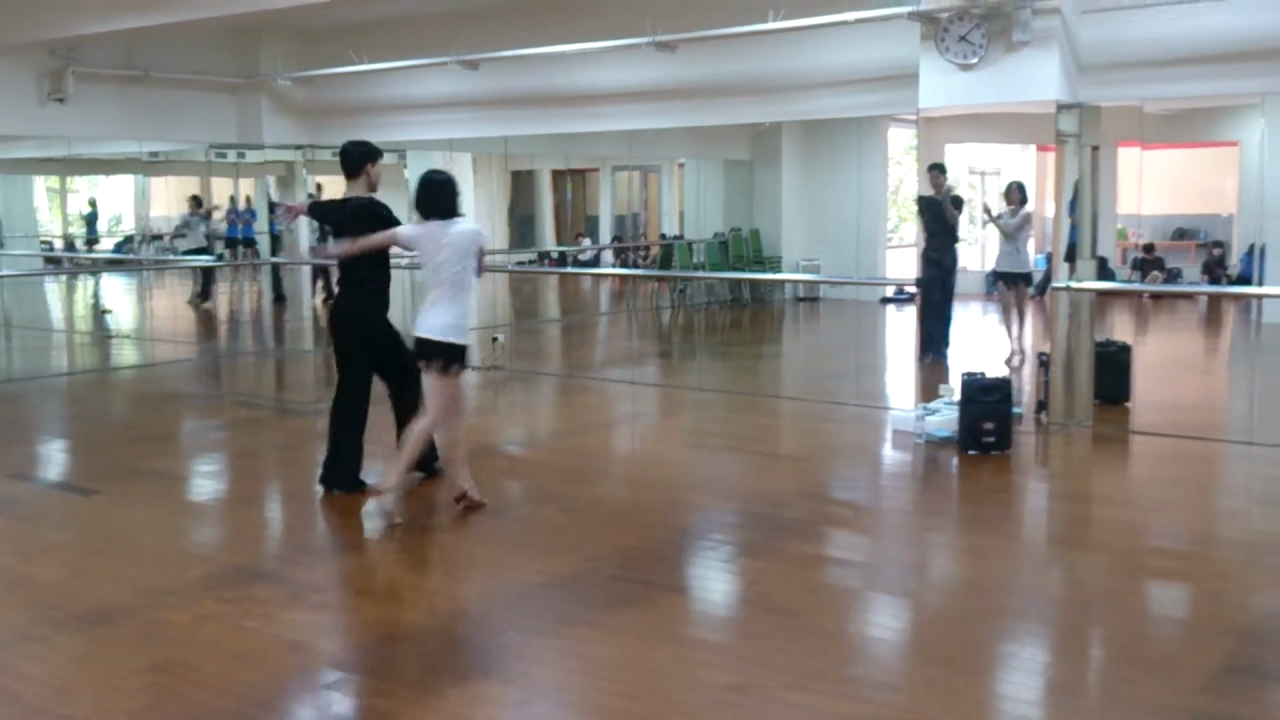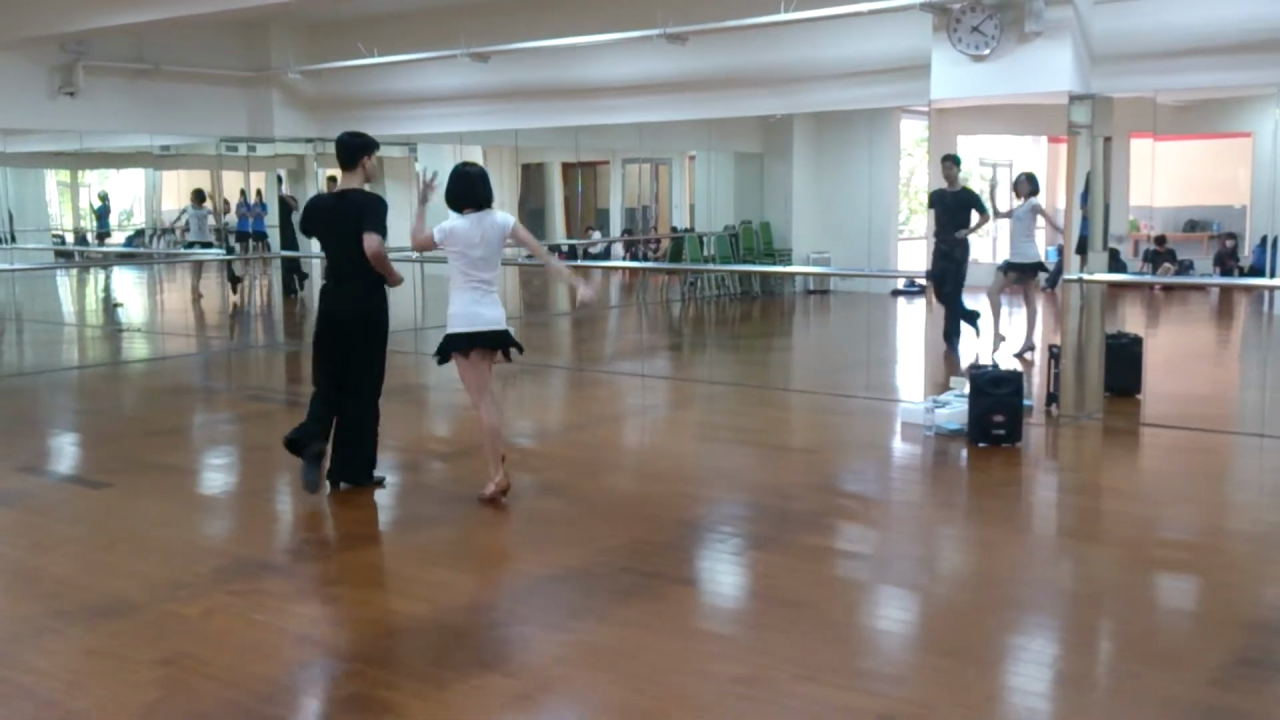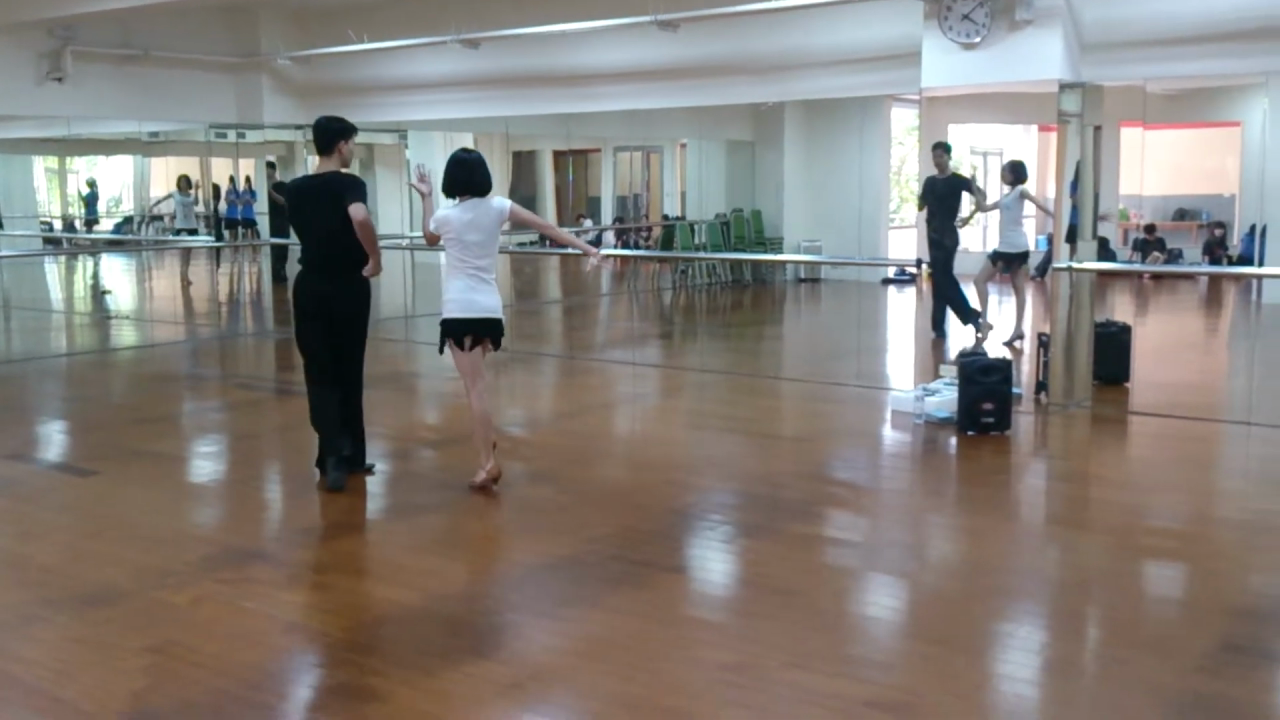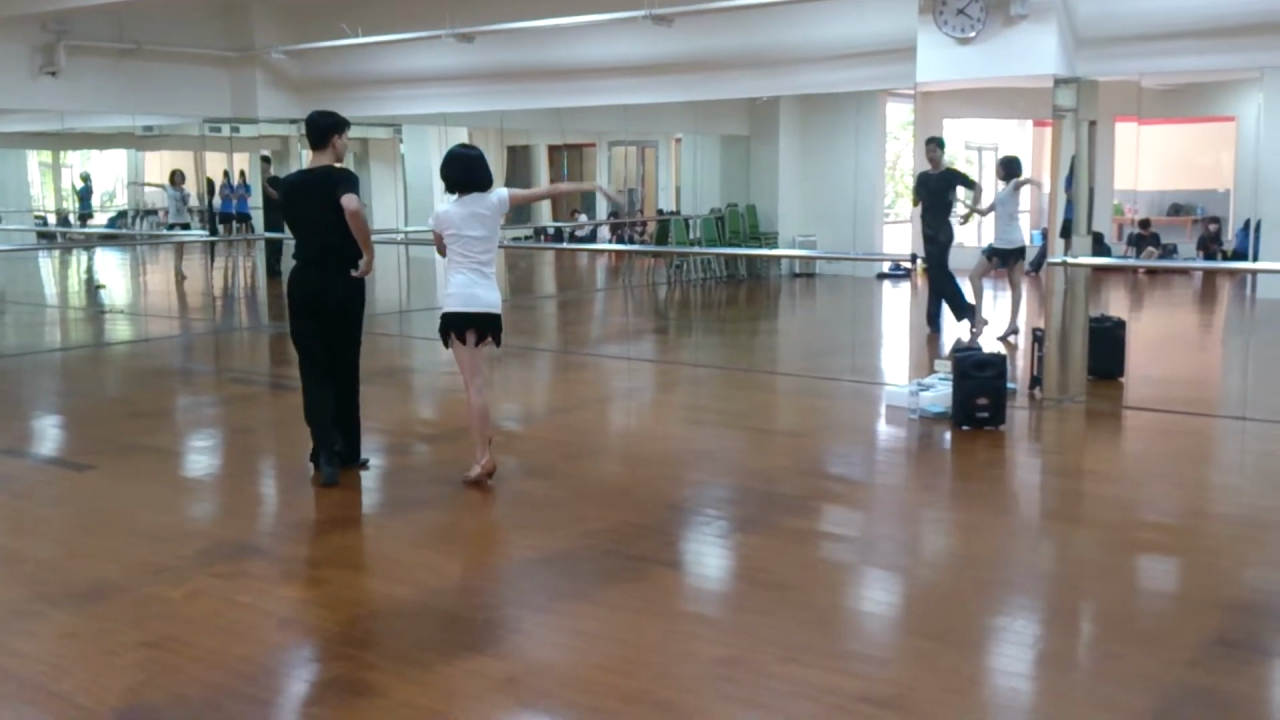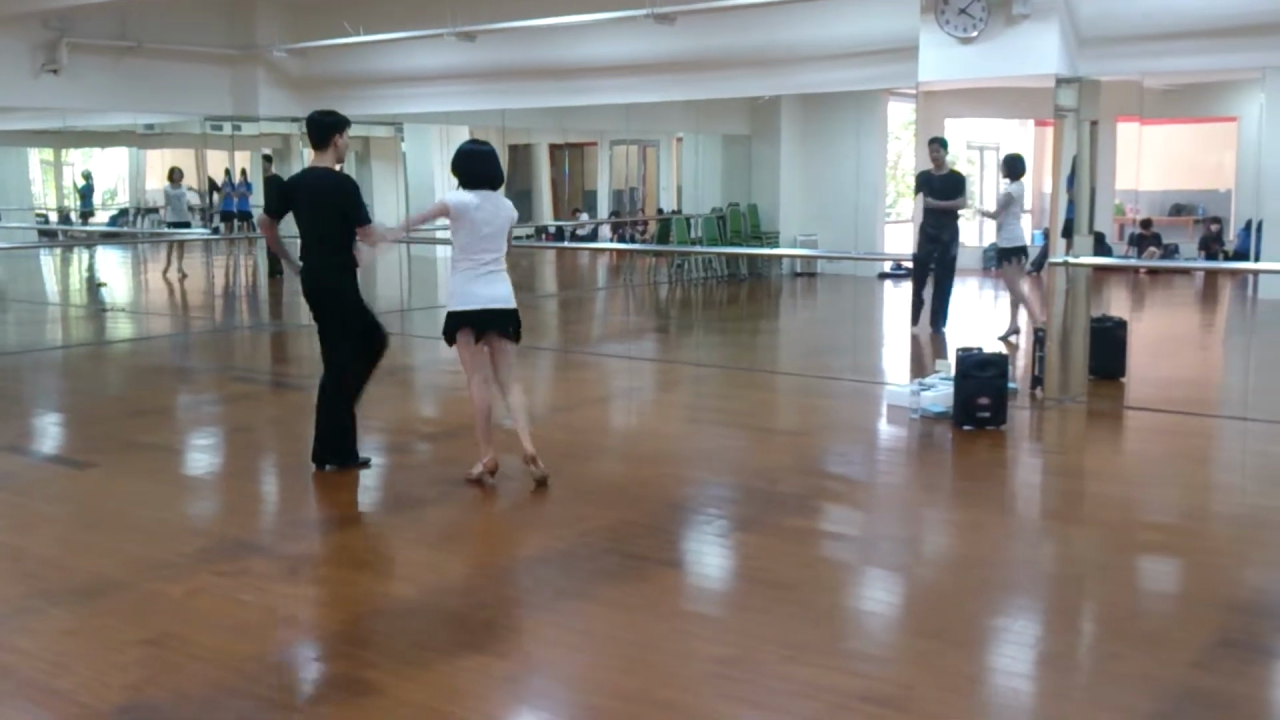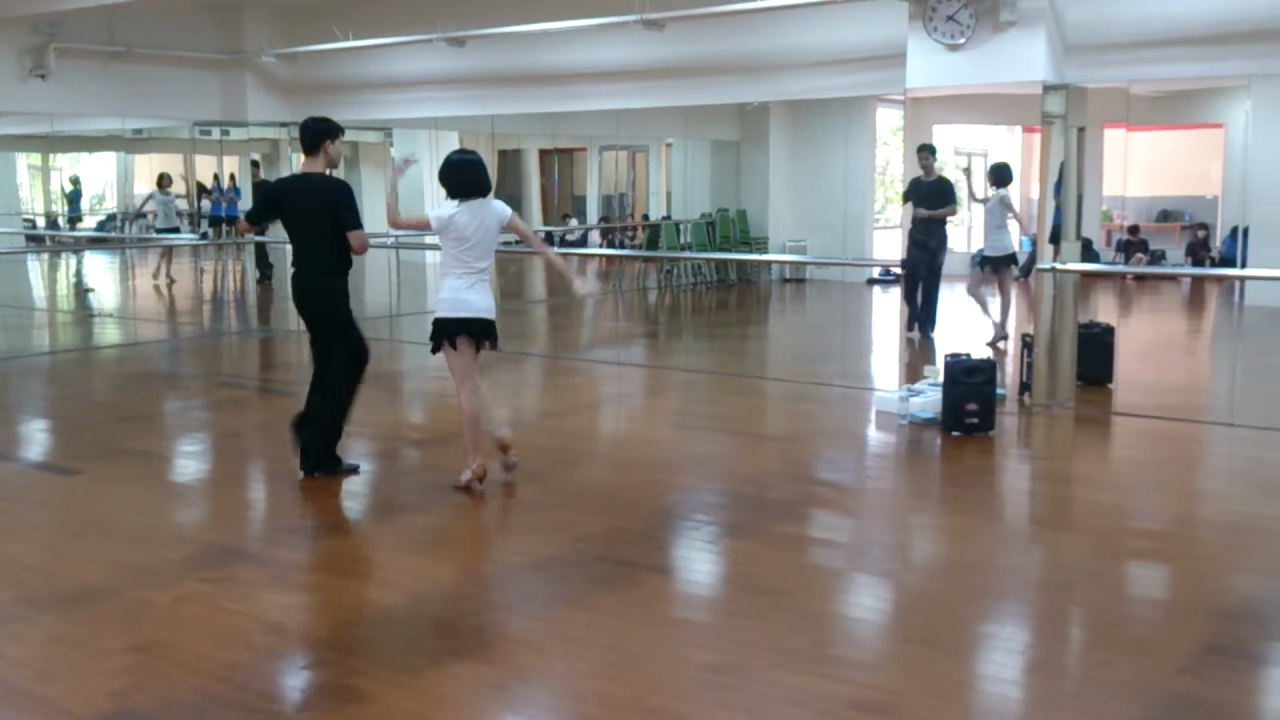
dt=0.4s
person 1, frame 1
left shoulder: (333, 210)
right shoulder: (373, 211)
left elbow: (311, 208)
left wrist: (300, 207)
left hip: (347, 310)
right hip: (366, 315)
left knee: (369, 385)
person 1, frame 2
left shoulder: (319, 204)
right shoulder: (371, 203)
left elbow: (308, 232)
right elbow: (373, 248)
right wrist: (392, 277)
left hip: (331, 300)
right hip: (366, 304)
left knee: (330, 381)
right knee: (362, 387)
left ankle: (311, 442)
right ankle: (351, 468)
person 1, frame 3
left shoulder: (295, 189)
right shoulder: (350, 185)
right elbow: (360, 218)
right wrist: (375, 259)
left hip: (309, 288)
right hip: (347, 288)
left knee: (319, 373)
right knee: (347, 373)
left ankle: (334, 453)
right ankle: (347, 455)
person 1, frame 4
left shoulder: (288, 185)
right shoulder: (342, 178)
right elbow: (352, 208)
right wrist: (368, 254)
left hip: (303, 282)
right hip: (342, 282)
left knee: (314, 369)
right knee: (343, 368)
left ankle: (327, 451)
right ankle: (342, 451)
person 1, frame 5
left shoulder: (295, 183)
right shoulder: (342, 184)
left elbow: (266, 222)
right elbow: (366, 235)
left wrist: (287, 258)
right wrist: (380, 233)
left hip: (314, 277)
right hip: (337, 281)
left knee: (371, 340)
right knee: (341, 363)
right ankle: (335, 451)
person 1, frame 6
left shoulder: (281, 189)
right shoulder: (337, 189)
left elbow: (245, 226)
right elbow: (359, 245)
left wrist: (284, 218)
right wrist: (340, 234)
left hip: (307, 283)
right hip: (328, 287)
left knee: (354, 355)
right knee: (332, 369)
left ankle: (309, 428)
right ankle: (318, 457)
person 2, frame 1
left shoulder: (416, 233)
right shoulder: (472, 232)
left elbow: (359, 245)
right elbow: (478, 269)
left wrist: (319, 252)
left hip: (428, 330)
right hip: (451, 333)
left knee: (453, 410)
right knee: (436, 414)
left ankle: (464, 485)
right ankle: (392, 482)
person 2, frame 2
left shoulder: (451, 229)
right shoulder: (502, 222)
left elbow: (417, 244)
right elbow: (544, 255)
left wrist: (422, 203)
right wrist: (578, 283)
left hip: (464, 324)
right hip: (494, 321)
left knee: (482, 401)
right knee: (485, 393)
left ankle: (498, 476)
right ankle: (499, 463)
person 2, frame 3
left shoulder: (445, 217)
right shoulder: (498, 207)
left elbow: (430, 239)
right elbow: (547, 228)
left wrist: (426, 197)
right wrist: (587, 248)
left hip: (459, 309)
right hip: (489, 307)
left knee: (475, 386)
right knee: (476, 383)
left ankle: (488, 464)
right ankle: (487, 445)
person 2, frame 4
left shoulder: (443, 215)
right shoulder: (496, 200)
right elbow: (550, 191)
right wrist: (594, 186)
left hip: (459, 303)
right hip: (489, 302)
left knee: (474, 382)
right knee: (476, 378)
left ankle: (483, 459)
right ankle: (483, 447)
person 2, frame 5
left shoulder: (457, 202)
right shoulder: (506, 207)
left elbow: (414, 222)
left hip: (466, 302)
right hip: (503, 301)
left knee: (479, 380)
right knee: (508, 380)
left ankle: (487, 458)
right ankle: (528, 449)
person 2, frame 6
left shoulder: (445, 217)
right shoulder: (497, 211)
left elbow: (395, 221)
right elbow: (541, 246)
left wrist: (393, 179)
right wrist: (574, 278)
left hip: (452, 310)
right hip: (481, 309)
left knee: (467, 387)
right knee: (470, 383)
left ankle: (475, 465)
right ankle: (501, 436)
person 3, frame 1
left shoulder: (955, 200)
right shoulder: (924, 201)
left elbow: (954, 219)
left wrist: (946, 199)
left hip: (948, 253)
right hip: (931, 252)
left knee: (944, 302)
right knee: (928, 301)
left ankle: (940, 347)
right ankle: (928, 348)
person 3, frame 2
left shoulder: (968, 195)
right shoulder: (937, 195)
left elbow: (985, 217)
left wrist: (968, 231)
left hip: (958, 247)
right hip: (940, 246)
left knee: (953, 292)
right knee: (940, 289)
left ankle: (952, 337)
right ankle: (970, 317)
person 3, frame 3
left shoulder: (957, 180)
right shoulder: (929, 182)
left elbow: (981, 196)
right elbow: (920, 206)
left hip: (948, 234)
right hip: (933, 233)
left knee: (941, 279)
right knee: (945, 278)
left ankle: (939, 325)
right ankle: (971, 317)
person 3, frame 4
left shoulder: (952, 175)
right shoulder: (922, 177)
left elbow: (977, 187)
right elbow: (915, 202)
left wrist: (970, 212)
right wrist: (912, 190)
left hip: (942, 229)
right hip: (928, 228)
left knee: (936, 274)
right knee: (940, 273)
left ankle: (934, 320)
right ankle: (966, 311)
person 3, frame 5
left shoulder: (956, 178)
right shoulder: (923, 176)
left elbow: (961, 203)
left wrist: (937, 203)
left hip: (948, 229)
right hip: (928, 227)
left knee: (944, 275)
right knee: (920, 264)
left ankle: (938, 319)
right ankle: (916, 306)
person 3, frame 6
left shoulder: (945, 184)
right shoulder: (915, 183)
left elbow: (952, 210)
right elbow: (901, 202)
left wrist: (928, 213)
left hip: (936, 235)
right hip: (917, 233)
left knee: (931, 280)
right knee: (912, 272)
left ankle: (926, 324)
right ankle: (913, 314)
person 4, frame 1
left shoulder: (1026, 214)
right shoulder: (1006, 213)
left elbow: (1009, 232)
right elbow: (995, 220)
left wrist: (993, 220)
right wrist: (991, 216)
left hip: (1021, 267)
right hip: (1003, 266)
left knee: (1020, 308)
right knee: (1006, 308)
left ankle: (1019, 341)
right ankle: (1013, 347)
person 4, frame 2
left shoulder: (1032, 204)
right shoulder: (1021, 207)
left elbow: (1050, 221)
right elbow: (998, 214)
left wrist: (1066, 235)
right wrist: (993, 194)
left hip: (1025, 258)
right hip: (1020, 258)
left knee: (993, 291)
right knee: (1029, 300)
left ankle: (997, 333)
right ankle: (1029, 340)
person 4, frame 3
left shoulder: (1020, 191)
right shoulder: (1006, 197)
left elbow: (1038, 203)
right elbow: (984, 208)
left wrist: (1055, 217)
left hip: (1014, 247)
right hip: (1007, 247)
left knee: (980, 280)
right knee: (1019, 288)
left ankle: (984, 320)
right ankle: (1018, 329)
person 4, frame 4
left shoulder: (1015, 185)
right shoulder: (1001, 193)
left elbow: (1024, 180)
right elbow: (984, 212)
left wrist: (1032, 181)
right wrist: (966, 204)
left hip: (1009, 243)
right hip: (1004, 243)
left knee: (975, 275)
right knee: (1015, 284)
left ankle: (979, 317)
right ankle: (1012, 324)
person 4, frame 5
left shoulder: (1011, 190)
right shoulder: (1018, 186)
left elbow: (996, 215)
left wrist: (981, 211)
left hip: (1010, 242)
right hip: (1011, 241)
left knee: (1013, 285)
right knee: (1013, 284)
left ankle: (1035, 319)
right ankle: (1014, 324)
person 4, frame 6
left shoulder: (1003, 195)
right shoulder: (996, 196)
left elbow: (1015, 213)
right elbow: (975, 199)
left wrist: (1022, 225)
right wrist: (968, 179)
left hip: (996, 251)
right hip: (1004, 250)
left knee: (973, 287)
right knee: (1005, 291)
left ankle: (995, 323)
right ankle: (1001, 328)
